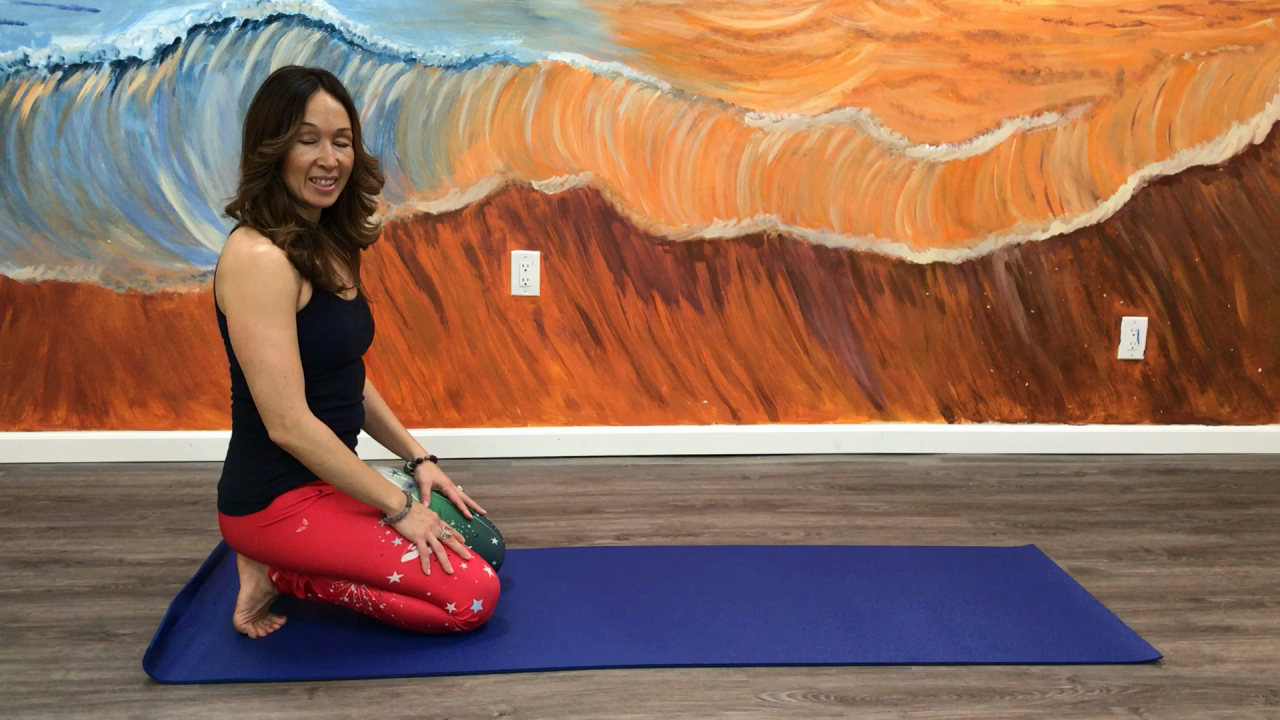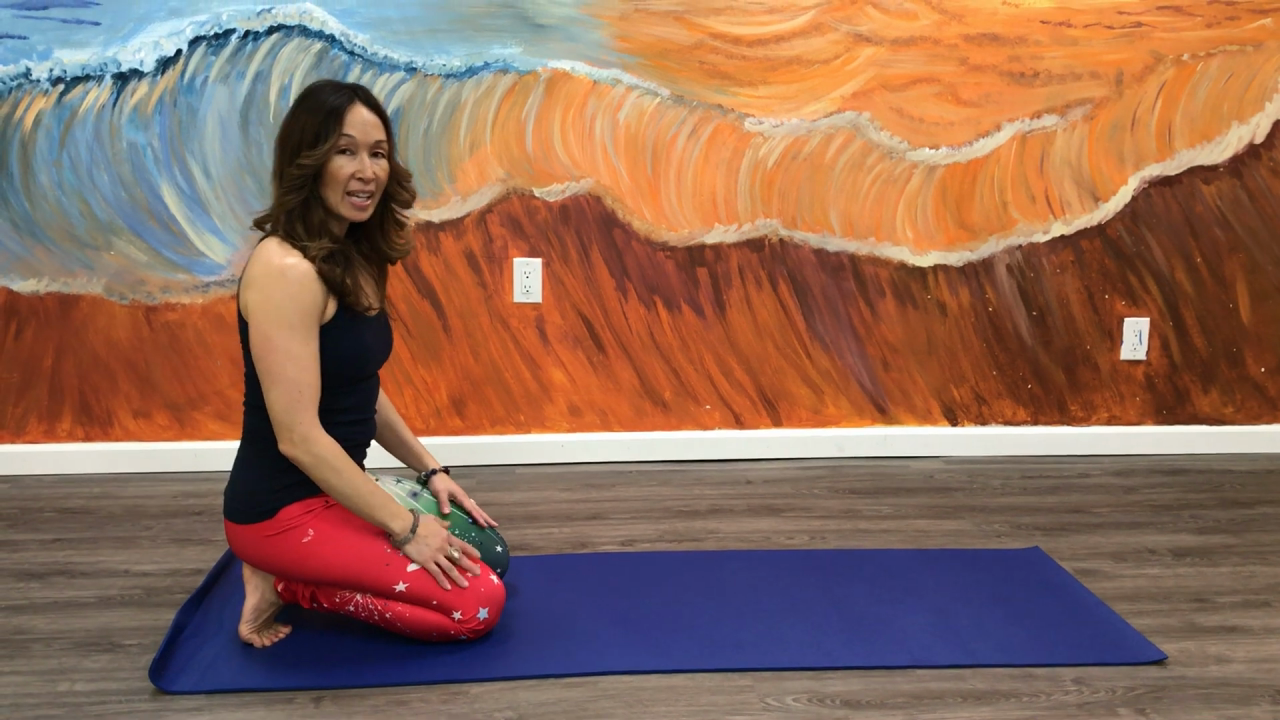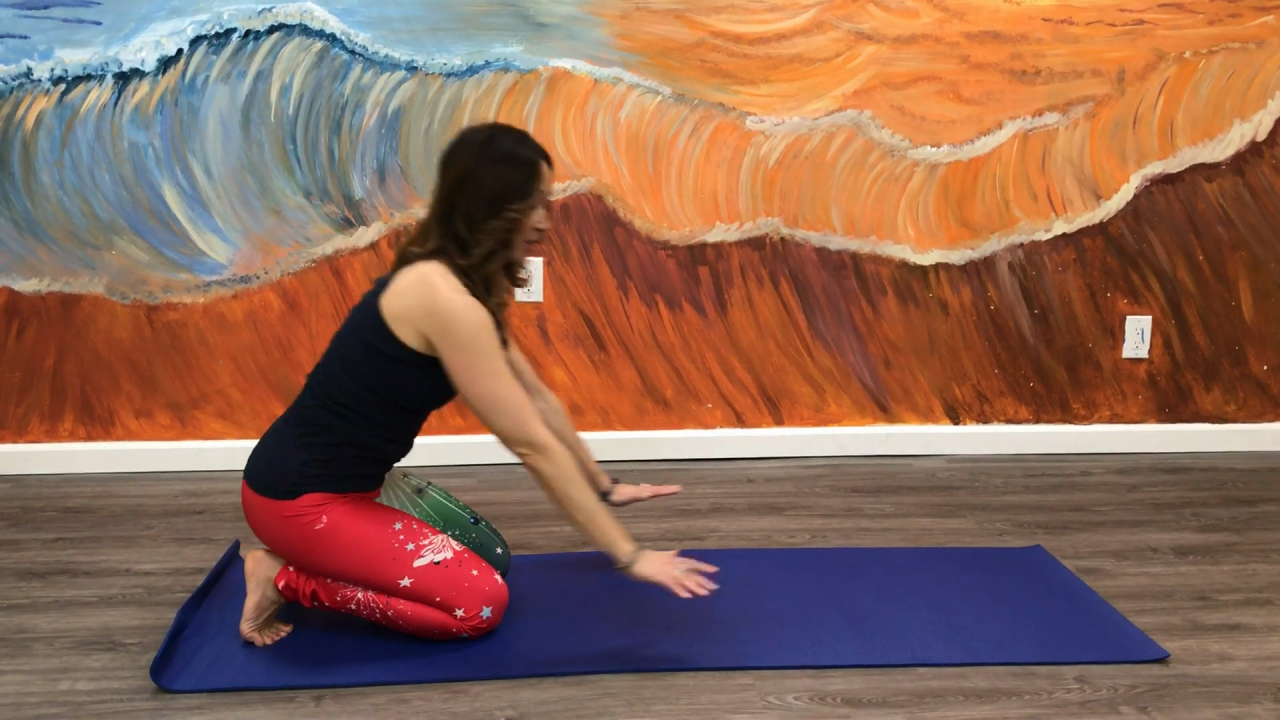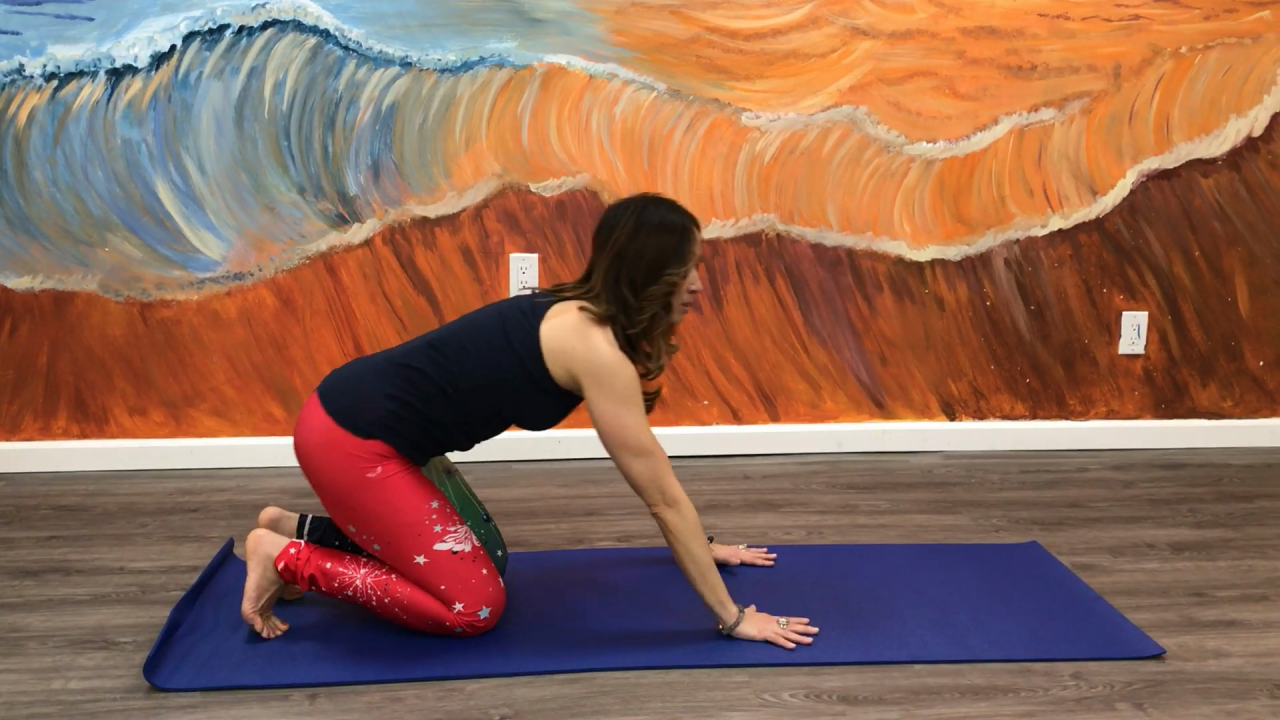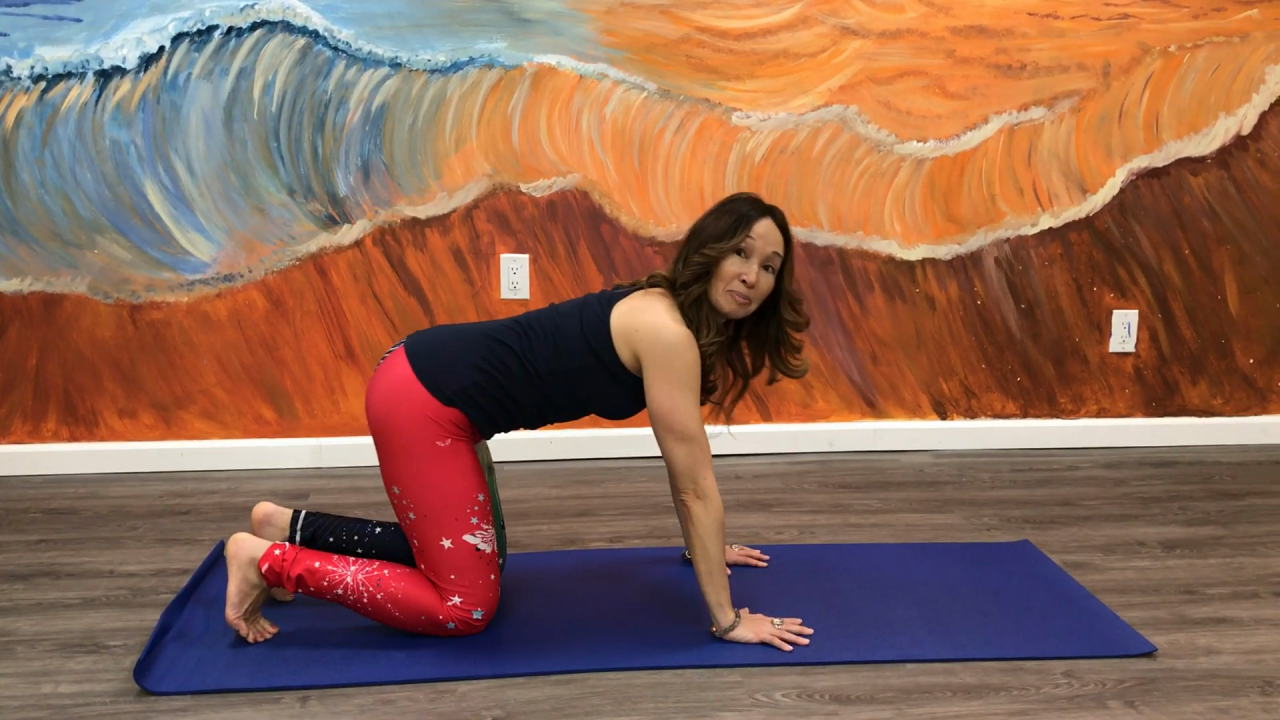
dt=0.7s
person 1, frame 1
left shoulder: (325, 244)
right shoulder: (259, 258)
right elbow: (288, 422)
left wrist: (418, 459)
right wrist: (398, 507)
left hip: (320, 481)
right hip: (278, 498)
left knee: (477, 545)
right knee: (472, 594)
left ankle: (284, 565)
right ankle: (281, 574)
person 1, frame 2
left shoulder: (352, 256)
right shoulder: (287, 269)
right elbow: (299, 437)
left wrist: (430, 469)
right wrist: (405, 528)
left hip: (327, 492)
right hip: (284, 509)
left knee: (482, 552)
right knee: (477, 602)
left ankle: (290, 575)
right ankle: (285, 584)
person 1, frame 3
left shoulder: (444, 280)
right shoulder: (445, 301)
left elbow: (535, 396)
right elbow: (534, 446)
left wrist: (605, 487)
right wrist: (630, 556)
left hip: (331, 483)
right hip: (300, 496)
left knee: (477, 555)
right knee: (479, 602)
left ankle: (299, 557)
right ankle: (288, 578)
person 1, frame 4
left shoulder: (579, 317)
right shoulder: (595, 348)
left elbow: (647, 451)
right elbow: (663, 495)
left wrist: (702, 546)
right wrist: (732, 617)
left hip: (360, 423)
right hip: (350, 438)
left knee: (479, 555)
right knee: (475, 604)
left ankle: (300, 529)
right ankle: (287, 559)
person 1, frame 5
left shoulder: (687, 319)
right shoulder: (668, 332)
left elbow: (682, 469)
right elbow: (697, 487)
left wrist: (703, 550)
right wrist: (727, 619)
left hip: (430, 386)
right hip: (422, 400)
left knee: (467, 559)
right knee: (465, 606)
left ankle: (294, 529)
right ankle: (266, 560)
